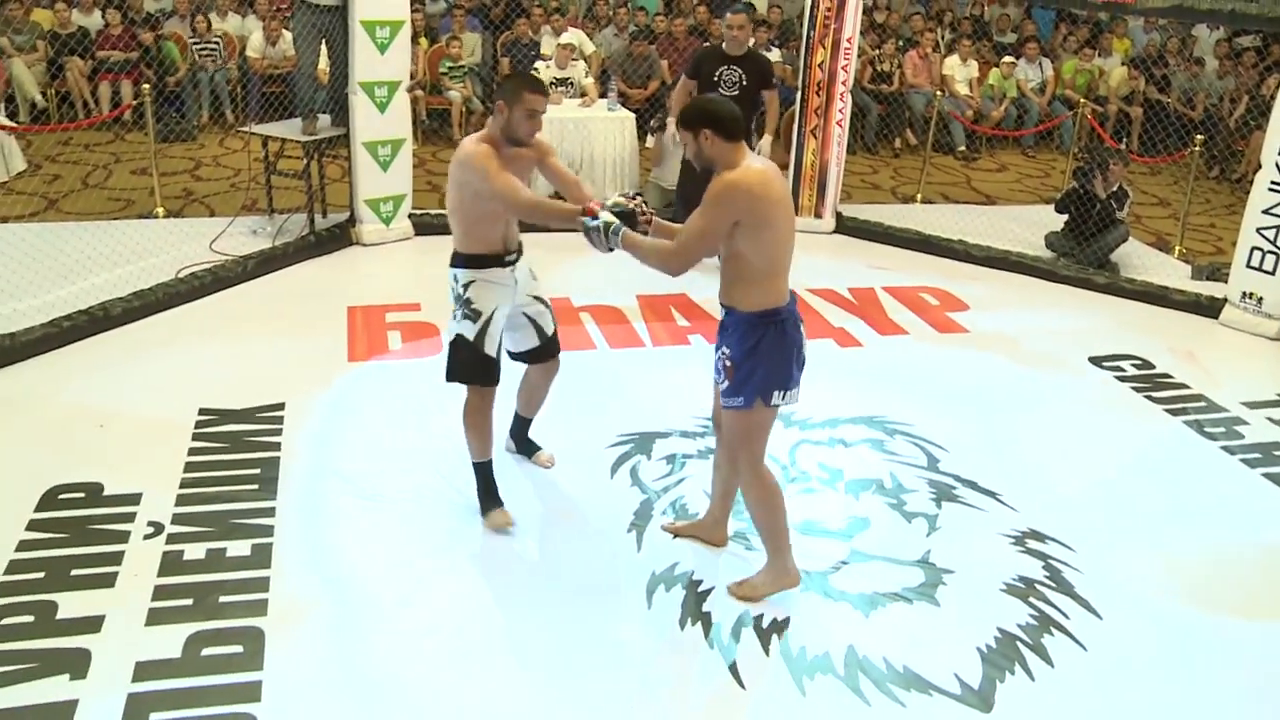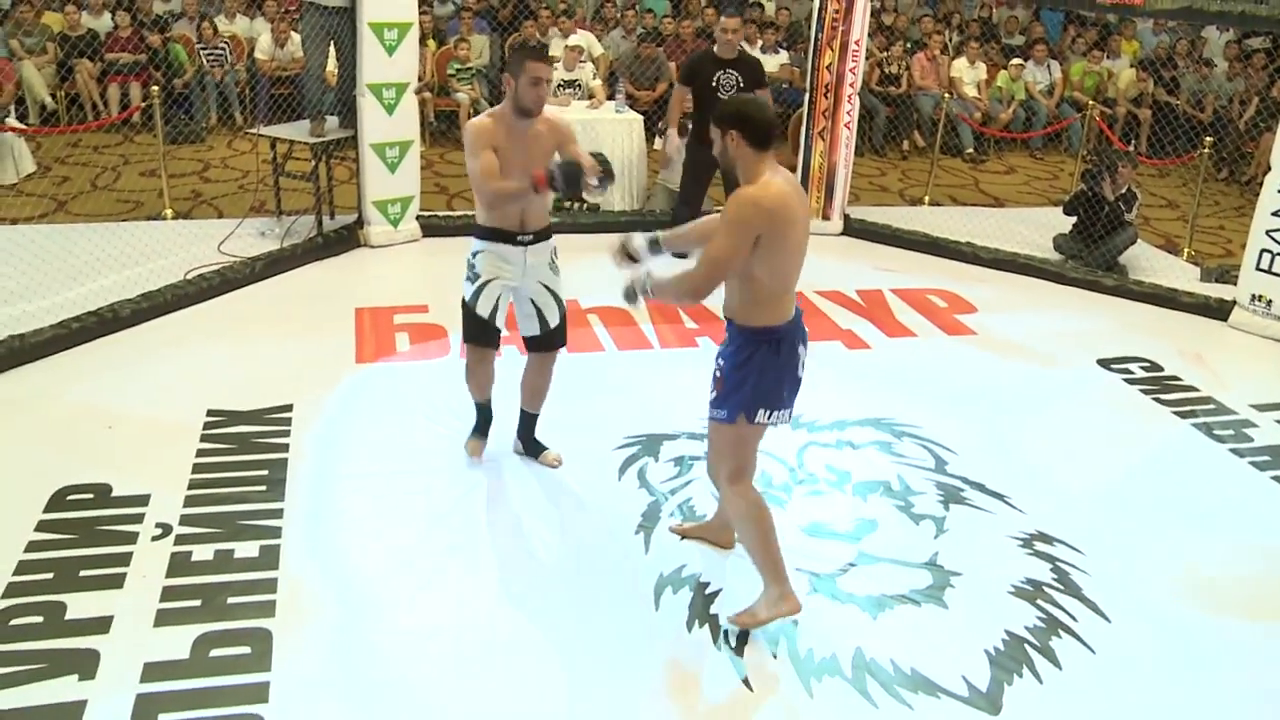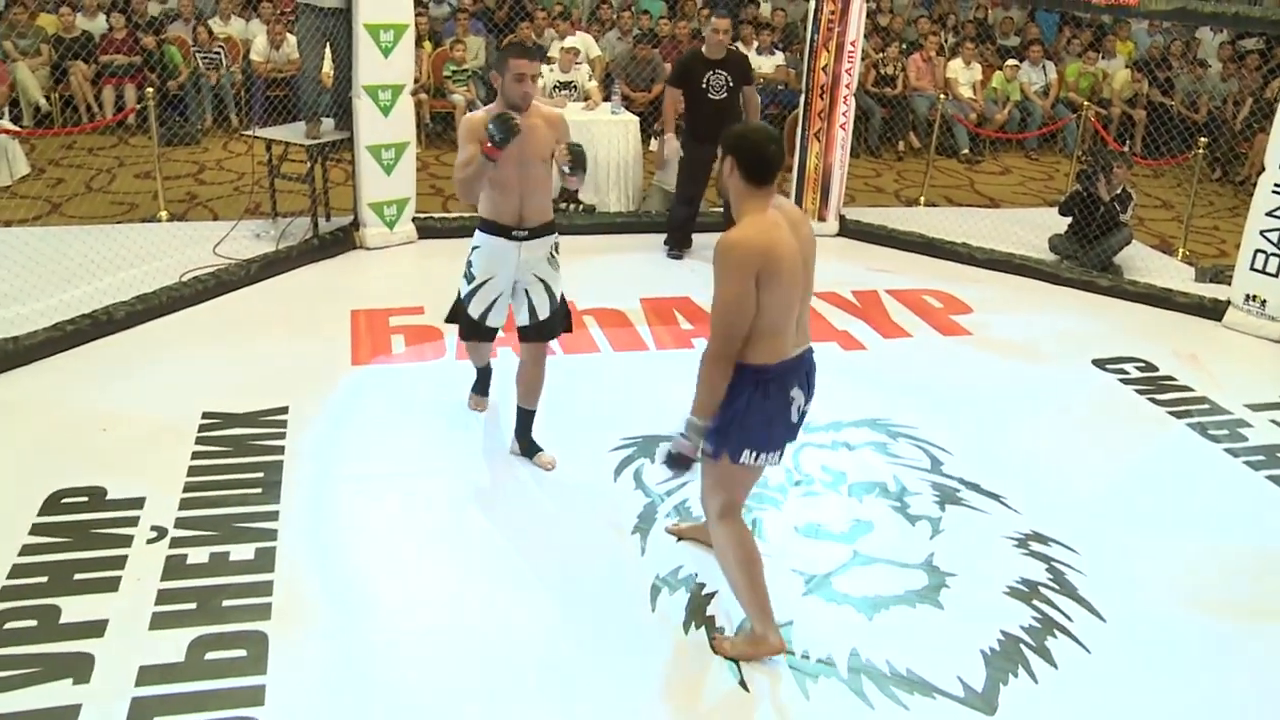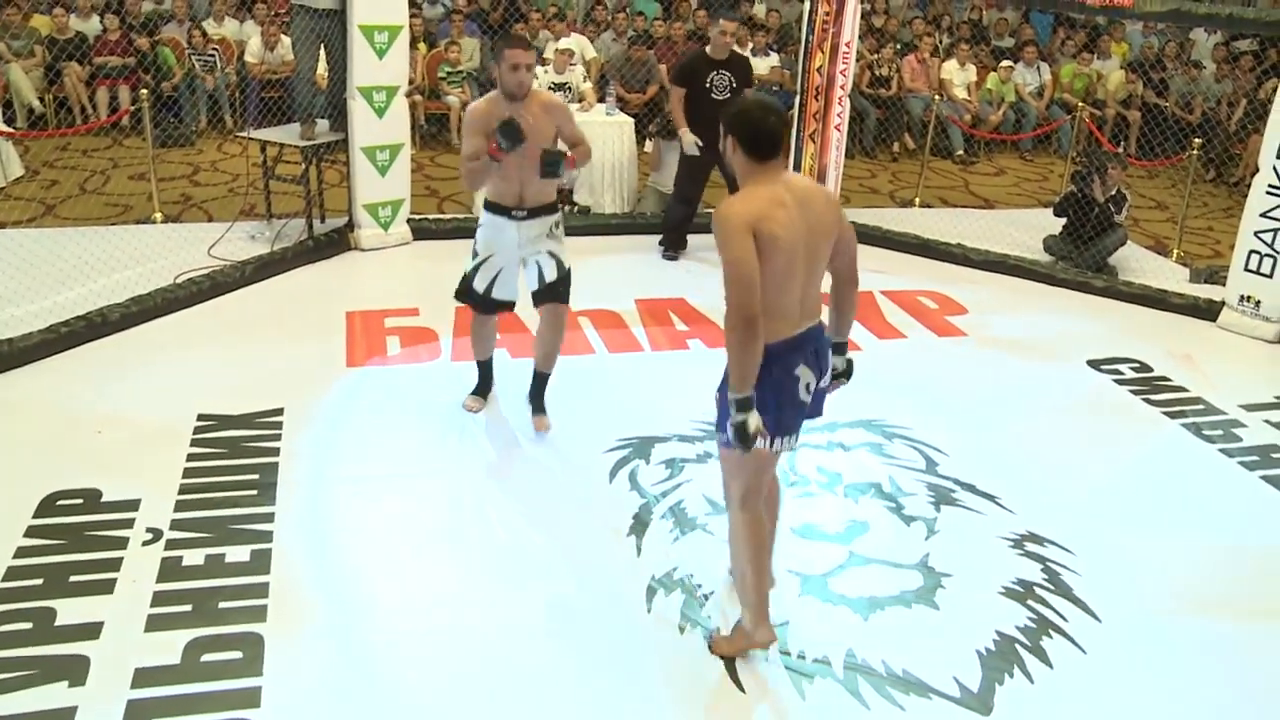
dt=0.2s
person 1, frame 1
left shoulder: (734, 185)
right shoulder: (757, 171)
left elbow: (677, 260)
right elbow: (705, 238)
left wrist: (618, 236)
right wrist: (650, 223)
left hip: (761, 332)
right hip: (751, 322)
left knee: (746, 458)
right knee: (725, 426)
left ankle: (781, 566)
right ankle: (715, 522)
person 1, frame 2
left shoulder: (754, 201)
right shoulder: (779, 182)
left elbow: (697, 286)
right elbow: (718, 230)
left wrist: (645, 285)
right wrist: (658, 241)
left hip: (759, 346)
right hip: (772, 333)
left knee: (728, 472)
right knee: (731, 444)
left ankle: (779, 593)
right ankle: (723, 525)
person 1, frame 3
left shoulder: (740, 244)
right shoulder: (791, 216)
left elbow: (723, 349)
left wrist: (695, 426)
left hip: (760, 385)
right hip: (797, 369)
left knee: (723, 507)
right knee: (721, 464)
left ankle: (764, 632)
right ankle: (714, 530)
person 1, frame 4
left shoulder: (737, 213)
right shoulder: (820, 196)
left elbow: (743, 318)
right elbow: (847, 280)
left wrist: (741, 399)
right wrist: (837, 343)
left hip: (767, 364)
right hip: (809, 351)
left knee: (743, 497)
right knee: (759, 473)
left ankle: (753, 625)
right ankle: (759, 575)
person 2, frame 1
left shoulder: (534, 148)
right shoulder: (475, 155)
left elbow: (572, 188)
right elbow: (525, 205)
left wrist: (604, 208)
right wrist: (596, 217)
left hip: (515, 266)
right hip: (476, 275)
left knee: (546, 359)
right knee: (481, 385)
left ankle: (519, 436)
right ankle: (487, 494)
person 2, frame 2
left shoulder: (555, 127)
right shoulder: (481, 129)
left elbow: (587, 173)
right elbow: (489, 195)
left wrist: (597, 173)
right wrist: (545, 179)
left hip: (540, 247)
right hip: (493, 248)
left knee: (545, 352)
right knee: (480, 353)
left ankle: (526, 437)
right ankle: (481, 422)
person 2, frame 3
left shoulder: (554, 121)
right shoulder: (475, 123)
left elbow: (574, 178)
right elbow: (465, 192)
left wrist: (576, 167)
right wrist: (491, 147)
left hip: (541, 244)
right hip: (492, 242)
left knee: (536, 346)
right knee: (475, 336)
left ankle: (525, 437)
right ankle: (483, 378)
person 2, frame 4
left shoulder: (553, 107)
right shoulder: (478, 113)
left elbow: (583, 150)
right elbow: (470, 175)
left wrist: (566, 162)
right wrist: (497, 148)
left hip: (544, 221)
right hip: (497, 221)
left knee: (555, 311)
right knee: (482, 311)
left ankle: (537, 393)
right ankle: (484, 381)
person 3, frame 1
left shoulder: (760, 64)
right shoulder: (705, 56)
left elbow: (771, 101)
right elbow: (684, 88)
left wrist: (767, 137)
right wrist: (672, 120)
right knee: (689, 194)
person 3, frame 2
left shoulder: (752, 65)
right shoulder: (698, 62)
left elbow: (764, 100)
right elbow: (678, 96)
right wrist: (672, 132)
right hip: (701, 142)
right knee: (690, 195)
person 3, frame 3
left shoulder: (740, 62)
right shoulder: (687, 62)
left elbow: (750, 96)
right elbow: (671, 98)
right wrist: (669, 135)
right hip: (697, 140)
right knee: (688, 193)
right ankle: (677, 241)
person 3, frame 4
left shoulder: (742, 64)
right shoulder: (691, 62)
right elbow: (675, 98)
right wrist: (684, 131)
right hip: (698, 141)
right knee: (686, 193)
right ankle: (672, 242)
